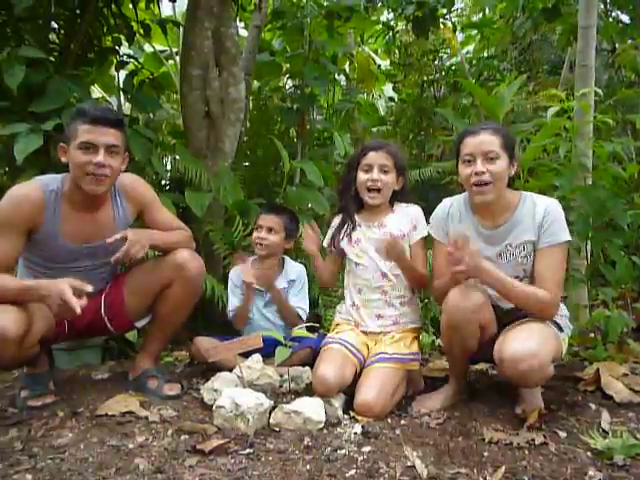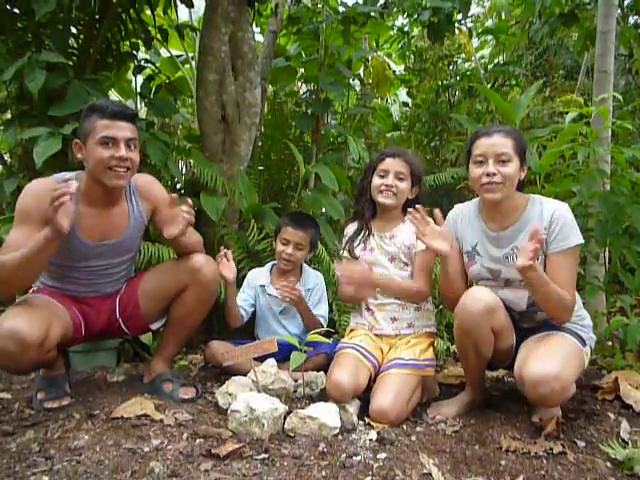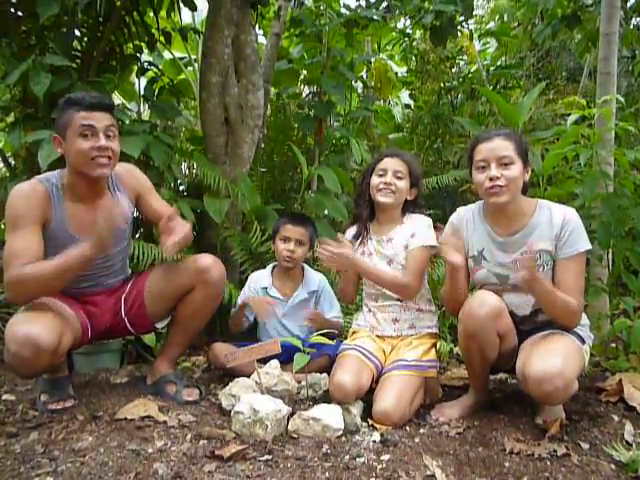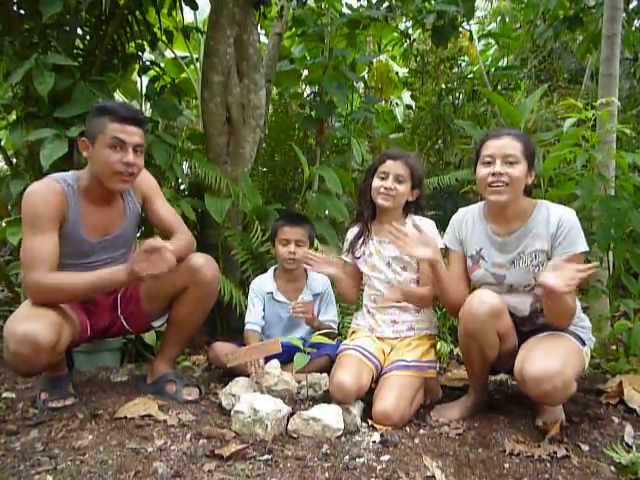
dt=1s
person 1, frame 1
left shoulder: (131, 189)
right shoulder: (27, 199)
left elbow: (186, 239)
left wrist: (148, 237)
right wrist: (46, 290)
left hip: (108, 300)
right hip: (44, 307)
left knee: (189, 264)
left ankle: (144, 365)
right ankle: (37, 364)
person 1, frame 2
left shoulder: (144, 187)
right shoulder: (43, 193)
left elbow: (198, 246)
left wrist: (178, 235)
right wrist: (51, 235)
left hip: (123, 301)
right hip: (61, 304)
left knee: (204, 269)
left ankle: (159, 368)
right ankle: (54, 366)
person 1, frame 3
left shoulder: (128, 177)
right shoulder: (30, 196)
left elbow: (174, 221)
left wrist: (177, 231)
right wrist: (90, 249)
left hip: (123, 297)
right hip: (64, 305)
left knee: (209, 270)
right knee: (28, 345)
left ankle: (162, 369)
right ankle: (57, 370)
person 1, frame 4
left shoulder: (140, 183)
right shoulder: (46, 195)
left elbow: (185, 238)
right elbow: (37, 287)
left wrist: (169, 253)
right wrist: (126, 272)
left hip: (124, 300)
right hip: (67, 305)
left knee: (203, 269)
right knee: (25, 343)
left ankle: (161, 369)
right ankle: (57, 370)
person 2, frame 1
left shoulder: (545, 211)
right shoulder: (448, 212)
left elbow: (548, 305)
right elbow: (440, 295)
left wrist: (484, 270)
right wrist: (458, 274)
left hip: (536, 320)
right hip: (476, 326)
left knee: (520, 359)
right knee: (463, 298)
left ankle: (529, 385)
right ankle: (456, 384)
person 2, frame 2
left shoulder: (554, 215)
right shoulder: (459, 218)
left elbow: (563, 310)
right elbow: (452, 303)
left wrist: (530, 271)
right wrist: (446, 255)
left hip: (555, 328)
right hip: (493, 330)
left knee: (542, 381)
right knee: (475, 302)
left ankle: (548, 395)
right ankle: (473, 392)
person 2, frame 3
left shoulder: (562, 221)
right shoulder: (461, 221)
left elbow: (570, 316)
right elbow: (455, 307)
left wrist: (538, 283)
right wrist: (455, 267)
left hip: (554, 329)
right hip: (494, 336)
left knee: (544, 379)
right knee: (483, 305)
left ankle: (548, 396)
right ankle: (476, 392)
person 2, frame 4
left shoulder: (560, 221)
right shoulder: (463, 221)
left elbow: (563, 319)
right elbow: (456, 306)
left wrist: (554, 289)
right wrist: (434, 262)
left hip: (554, 330)
right hip: (492, 336)
left knee: (541, 378)
right knee: (481, 304)
left ankle: (550, 397)
right ankle: (476, 394)
person 3, frame 1
left shoulder: (409, 216)
right shoulder: (343, 223)
left elbow: (421, 283)
right elbow: (329, 281)
left wrist: (401, 257)
right wrist: (313, 251)
left hip: (398, 327)
right hip: (352, 321)
left knee: (367, 406)
right knee: (324, 384)
left ankle: (403, 376)
right ankle: (369, 370)
person 3, frame 2
right shoulder: (355, 231)
left elbow: (422, 290)
right elbow: (346, 293)
left wrist: (373, 279)
right wrist: (358, 285)
left hip: (412, 333)
right hip: (367, 328)
left knee: (384, 411)
right knee: (340, 387)
left ankle: (420, 381)
right ankle: (382, 376)
person 3, frame 3
left shoulder: (419, 226)
right shoulder: (355, 234)
left elbow: (409, 288)
right elbow: (346, 297)
left wrist: (357, 263)
right wrist: (343, 268)
left hip: (413, 333)
right hip: (369, 329)
left knee: (387, 414)
right knee: (343, 389)
left ankle: (421, 382)
right ankle: (383, 379)
person 3, frame 4
left shoulder: (423, 229)
right shoulder: (357, 234)
left elbow: (429, 295)
right elbow: (351, 294)
left wrist: (407, 291)
right wrist: (336, 274)
left hip: (412, 333)
right hip: (367, 330)
left knee: (387, 414)
right knee: (343, 390)
left ankle: (421, 382)
right ankle: (379, 377)
person 4, frame 1
left shoulder: (297, 272)
right shoulder: (238, 273)
left elbow: (296, 324)
right elbow: (238, 325)
left wrist: (272, 289)
right wrist: (248, 289)
left hip: (287, 346)
left knee: (314, 343)
right knee: (199, 345)
person 4, frame 2
left shoulder: (315, 280)
right shoulder: (256, 277)
left elbow: (318, 332)
right elbow: (234, 323)
left wrist: (301, 304)
right wrist: (229, 284)
left hip: (302, 351)
left knee: (330, 348)
right knee: (214, 349)
person 4, frame 3
left shoulder: (318, 282)
right shoulder: (257, 280)
left elbow: (336, 327)
right elbow: (234, 328)
left wrist: (323, 322)
right wrist: (245, 305)
left knee: (337, 349)
right knee: (217, 351)
person 4, frame 4
left shoulder: (321, 283)
right shoulder: (260, 285)
left elbow: (331, 334)
right elbow: (252, 327)
left wrist: (313, 322)
left hip: (307, 352)
left knee: (337, 350)
right knee: (217, 350)
